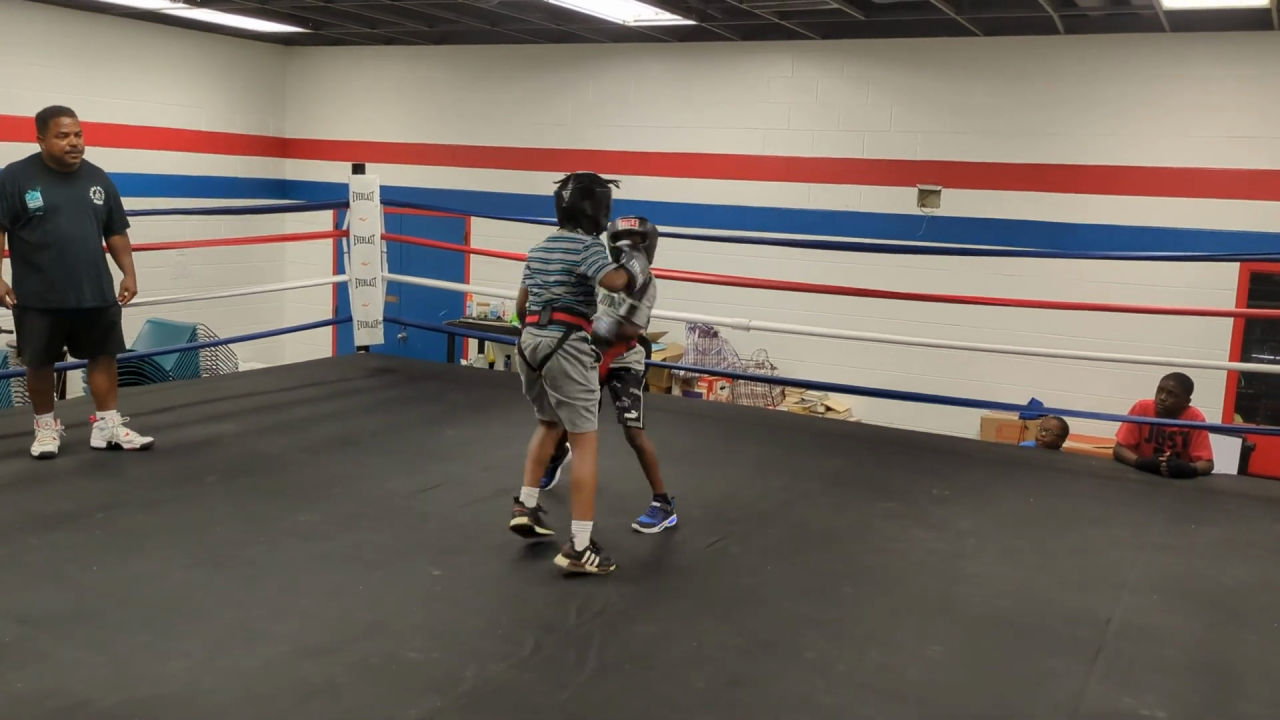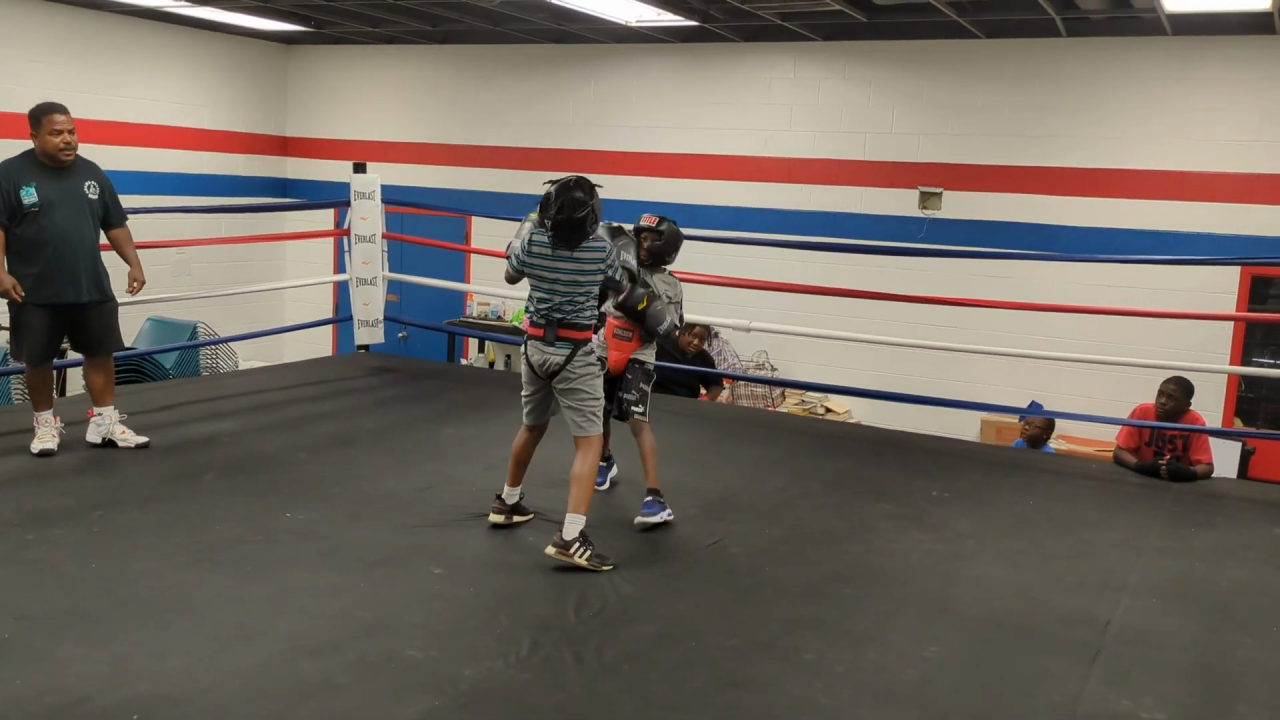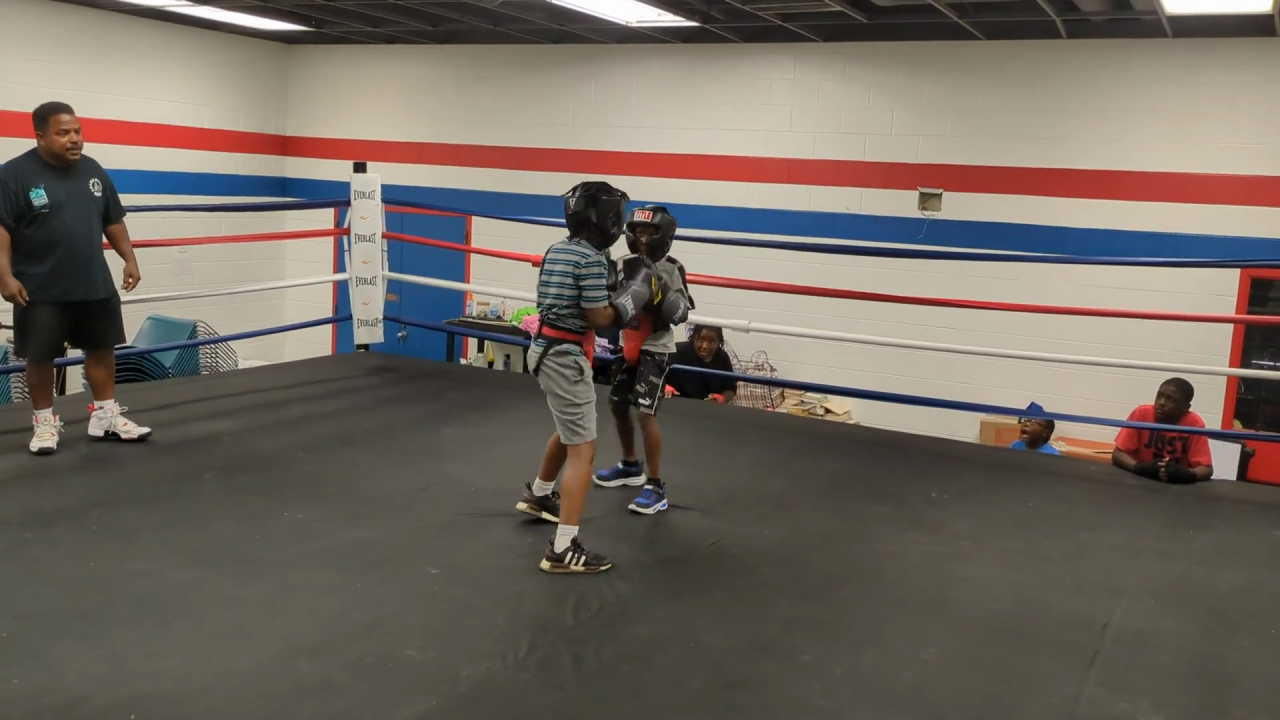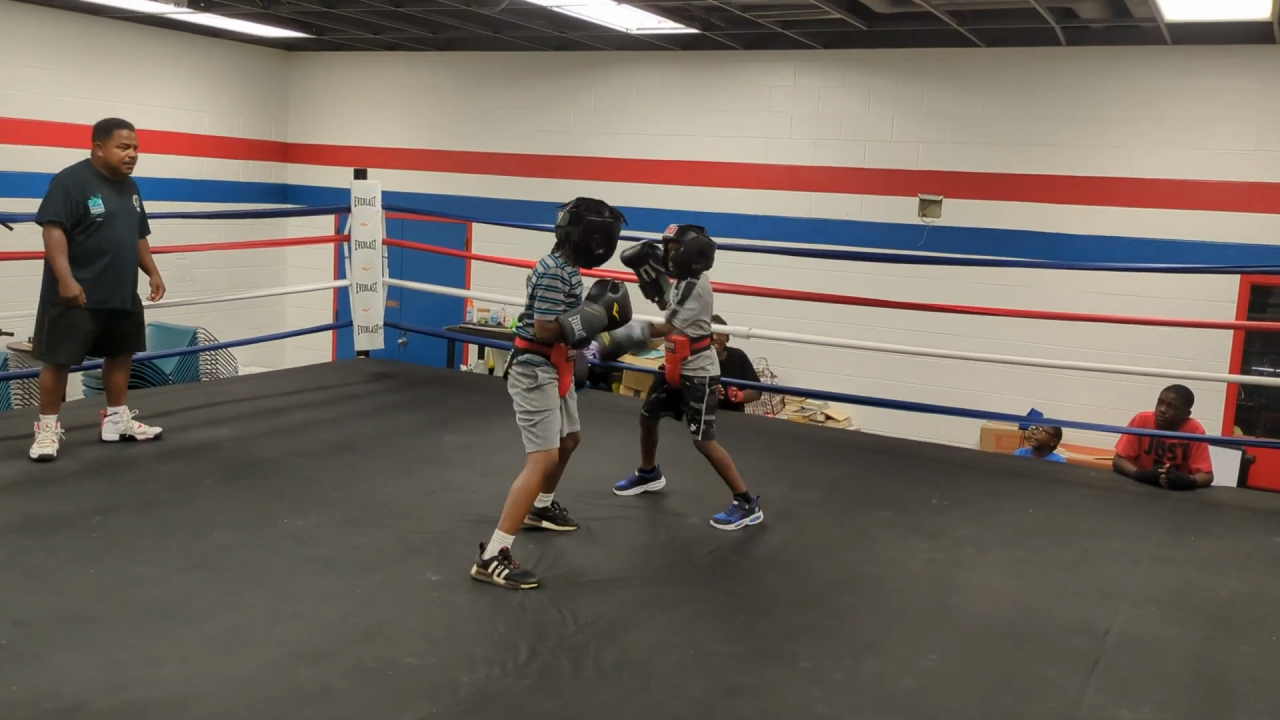
dt=0.4s
person 1, frame 1
left shoulder: (540, 247)
right shoulder: (588, 244)
left elbow: (523, 305)
right elbow: (613, 280)
right wrist: (636, 270)
left hip: (530, 340)
right hip: (568, 345)
left knee: (550, 424)
right knee: (584, 442)
left ankle: (527, 507)
right ankle: (579, 545)
person 1, frame 2
left shoulder: (533, 242)
right shoulder: (599, 253)
left elbow: (511, 274)
right elbow: (618, 279)
left hip: (535, 347)
right hip: (574, 354)
left knee: (533, 426)
right knee: (590, 443)
left ankle: (508, 504)
right ankle: (571, 538)
person 1, frame 3
left shoulder: (556, 252)
right shoulder: (588, 259)
right elbow: (600, 316)
right wrist: (639, 291)
left hip: (551, 353)
right hip: (563, 358)
left knee: (571, 432)
right knee: (583, 449)
left ankle: (539, 495)
right ankle: (563, 548)
person 1, frame 4
left shoulder: (567, 268)
right shoulder: (552, 272)
right elbow: (546, 330)
right wrist: (596, 314)
left hip: (557, 367)
right hip: (534, 371)
left knee: (569, 440)
right knee: (544, 459)
left ankle: (541, 507)
right ankle: (493, 555)
person 2, frame 1
left shoulder: (98, 179)
left elbow: (116, 232)
left wrist: (129, 273)
left hip: (95, 293)
right hip: (37, 296)
left knee: (103, 356)
right knee: (39, 362)
left ankle: (108, 426)
right ankle: (46, 428)
person 2, frame 2
left shoulder: (92, 173)
left elbow: (115, 225)
left wrist: (134, 264)
left hip: (91, 288)
right hip: (35, 291)
left knee: (101, 352)
right knee: (37, 358)
left ankle: (104, 423)
right ankle: (46, 425)
person 2, frame 3
left shoulder: (93, 171)
left elbow: (113, 221)
left wrist: (129, 259)
left hip: (95, 285)
right hip: (41, 290)
left knee: (102, 347)
right knee: (40, 355)
left ankle: (105, 417)
right ankle: (45, 423)
person 2, frame 4
left shoulder: (129, 186)
right shoulder: (71, 181)
left elbow: (138, 237)
right elbow: (53, 230)
left wrist: (153, 274)
right wrist: (65, 279)
left hip: (122, 295)
right hip: (76, 295)
left knee: (121, 354)
right knee: (58, 359)
left ankle: (117, 420)
right ankle: (47, 428)
person 3, frame 1
left shoulder: (645, 285)
left elbow: (631, 327)
left hip: (626, 364)
left knee: (633, 430)
left ankle: (663, 504)
right ankle: (559, 454)
person 3, frame 2
left shoulder: (668, 284)
left elbow: (669, 327)
left wrist: (650, 303)
left hip: (639, 359)
right hip: (605, 352)
left knee: (638, 422)
left ankle: (656, 499)
right ankle: (606, 462)
person 3, frame 3
left shoulder: (671, 268)
left elbow: (681, 312)
left wrist: (663, 297)
left hip: (657, 348)
right hip: (630, 345)
left knee: (645, 414)
right knee: (619, 405)
left ankle: (655, 487)
right ankle: (630, 464)
person 3, frame 4
left shoulder: (694, 285)
right shoulder: (682, 281)
left elbow: (669, 326)
right elbow: (663, 301)
left wrist: (622, 337)
right wrist: (646, 270)
left hip: (698, 370)
right hip: (677, 366)
left knee: (703, 440)
right knee: (648, 416)
left ankle: (747, 504)
right ankle: (648, 473)
